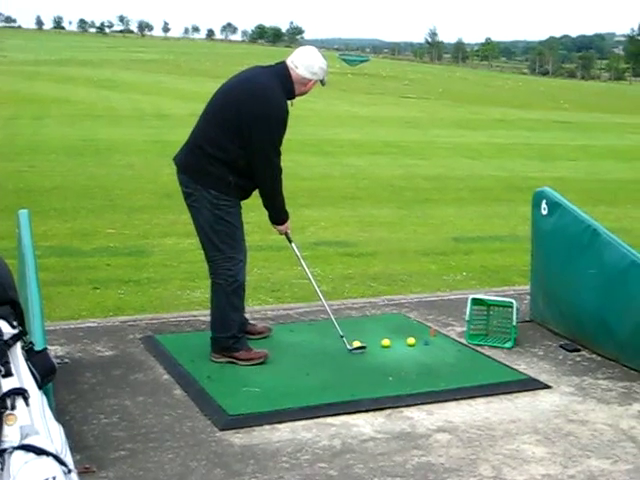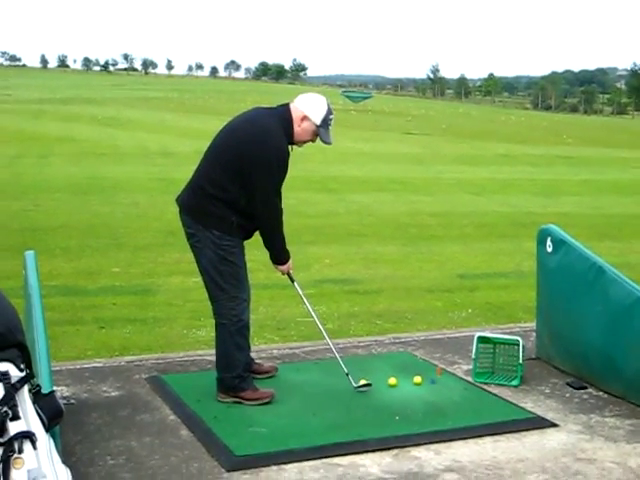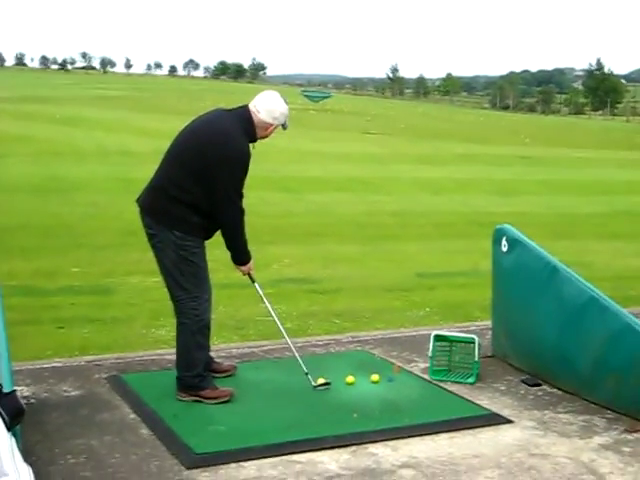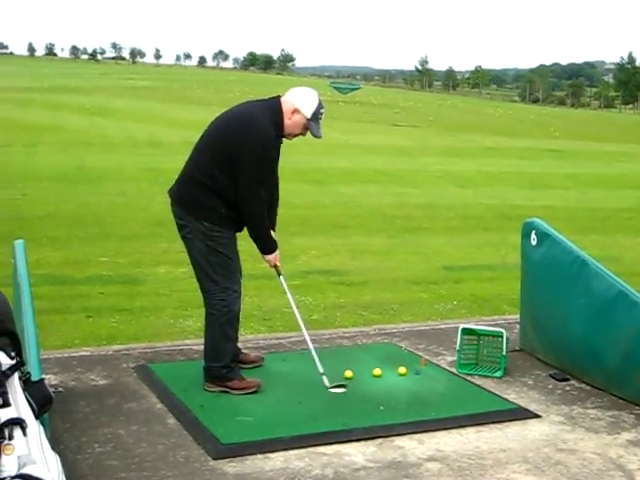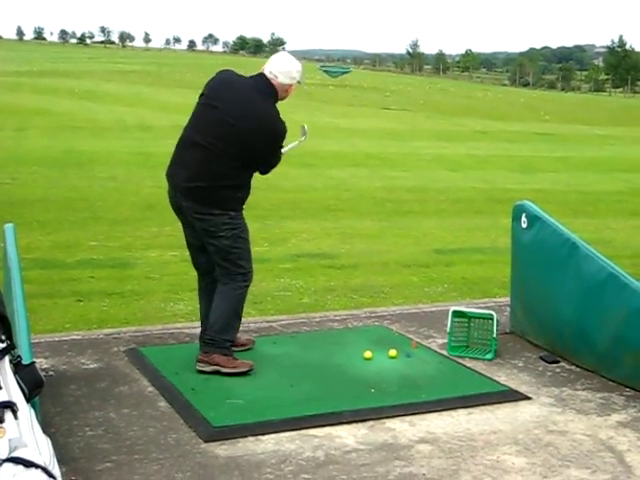
dt=1s
person 1, frame 1
left shoulder: (261, 79)
right shoulder: (270, 102)
right elbow: (267, 164)
right wrist: (279, 215)
left hip: (205, 172)
right hip: (210, 181)
left knee: (231, 258)
right knee: (229, 262)
left ankle: (234, 322)
right ankle: (226, 343)
person 1, frame 2
left shoulder: (264, 122)
right shoulder: (271, 142)
right elbow: (267, 205)
right wrist: (280, 254)
left hip: (209, 214)
right hip: (212, 221)
left knee: (235, 297)
right knee: (232, 302)
left ankle: (241, 362)
right ankle: (233, 383)
person 1, frame 3
left shoulder: (223, 122)
right shoulder: (232, 145)
right elbow: (229, 207)
right wrist: (241, 256)
left hip: (168, 212)
right hip: (174, 222)
left knee: (196, 296)
right knee: (194, 301)
left ankle: (200, 361)
right ankle: (192, 382)
person 1, frame 4
left shoulder: (261, 119)
right shoulder: (257, 131)
left elbow: (267, 184)
right elbow: (250, 194)
left wrist: (270, 229)
right wrist: (267, 245)
left hip: (208, 208)
right hip: (202, 212)
left knee: (229, 284)
right knee: (224, 292)
left ankle: (228, 351)
right ankle: (219, 373)
person 1, frame 5
left shoulder: (224, 80)
right shoulder: (269, 123)
right elbow: (266, 164)
left hip: (182, 188)
right hip: (215, 202)
left knee: (210, 268)
right knee: (236, 274)
left ankle: (218, 334)
right ankle: (214, 350)
